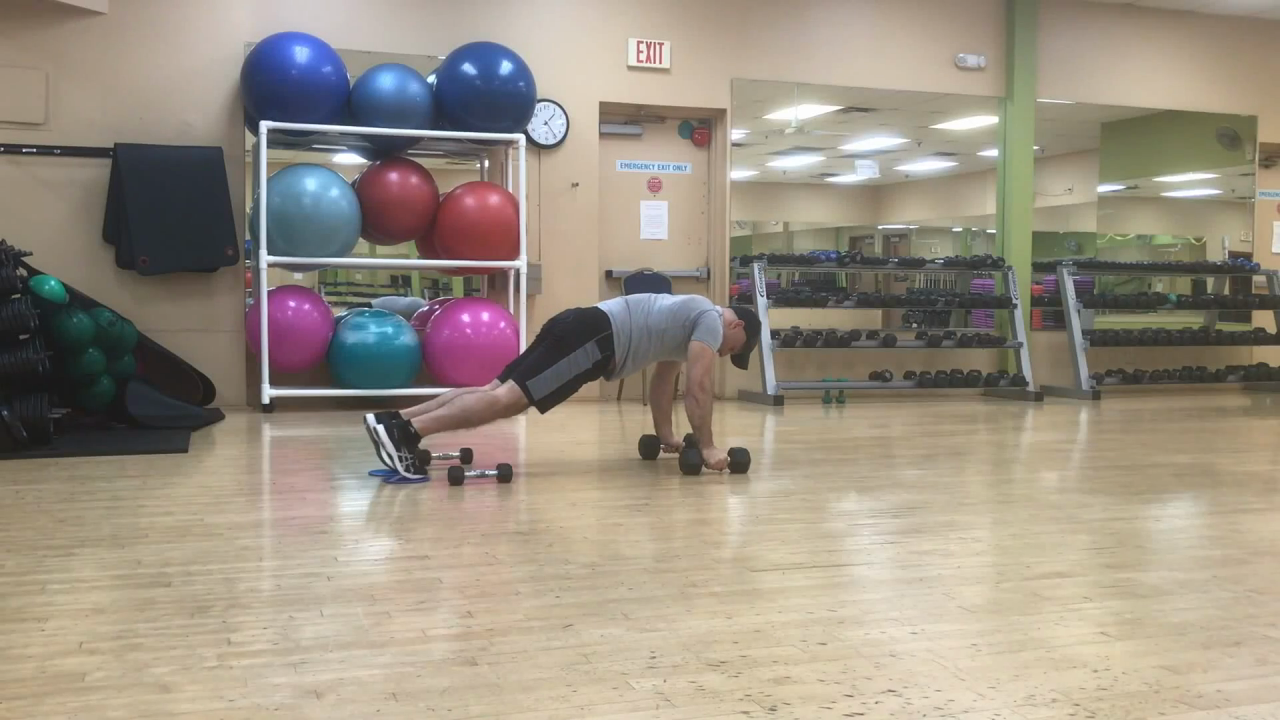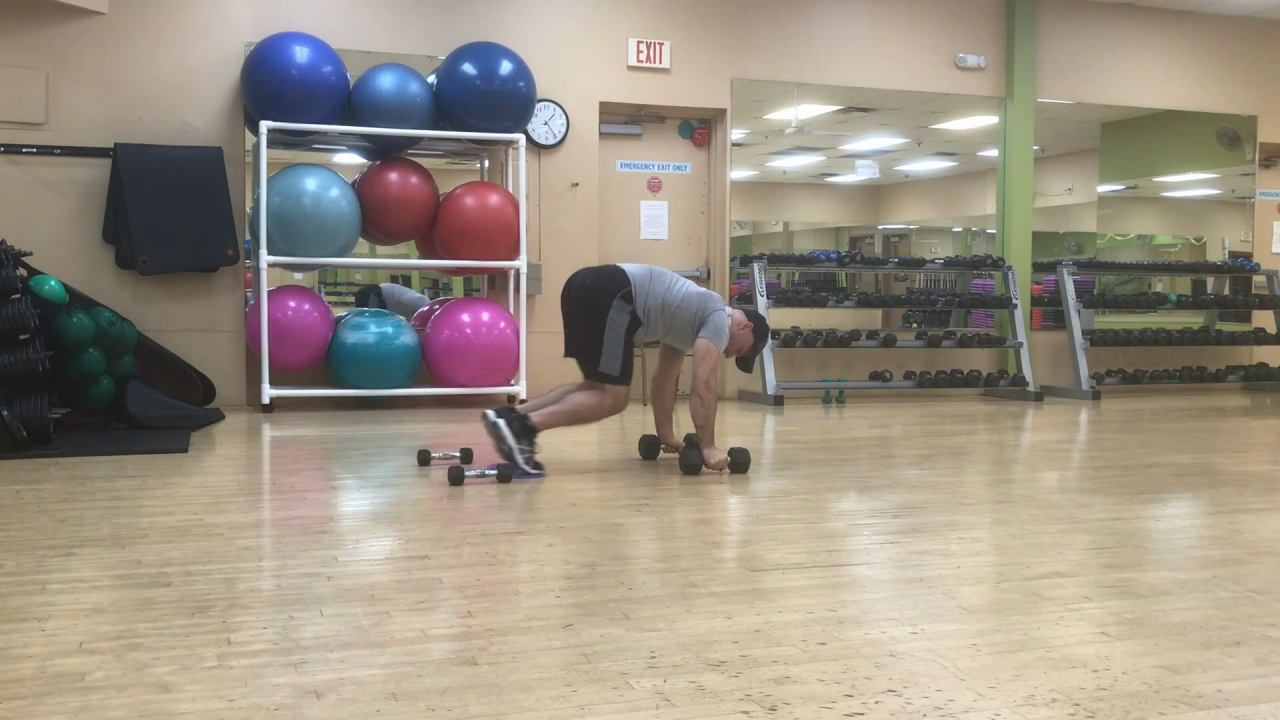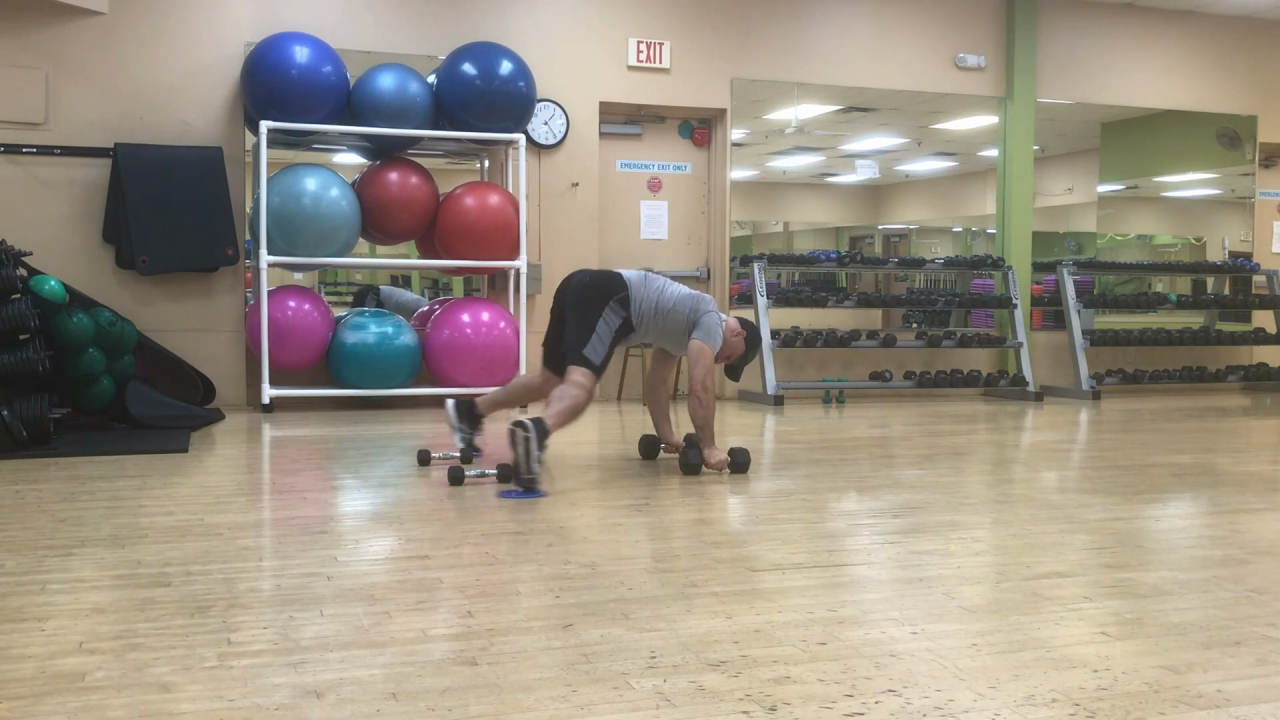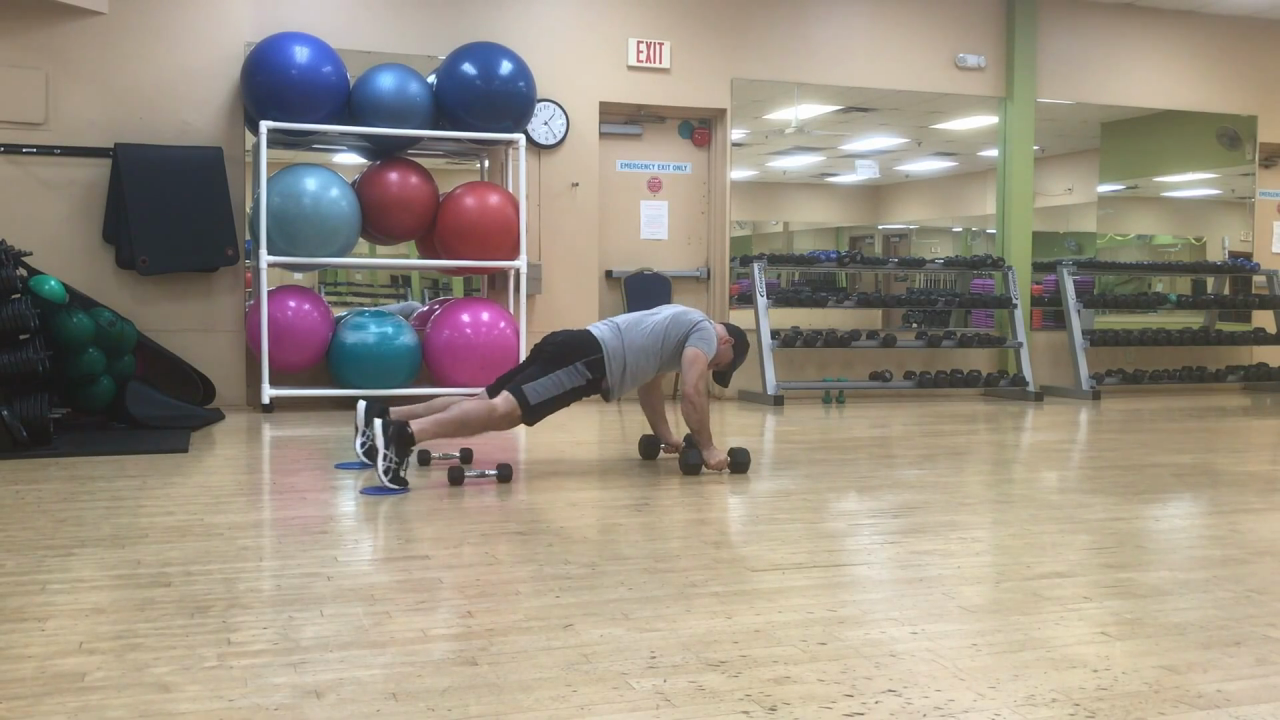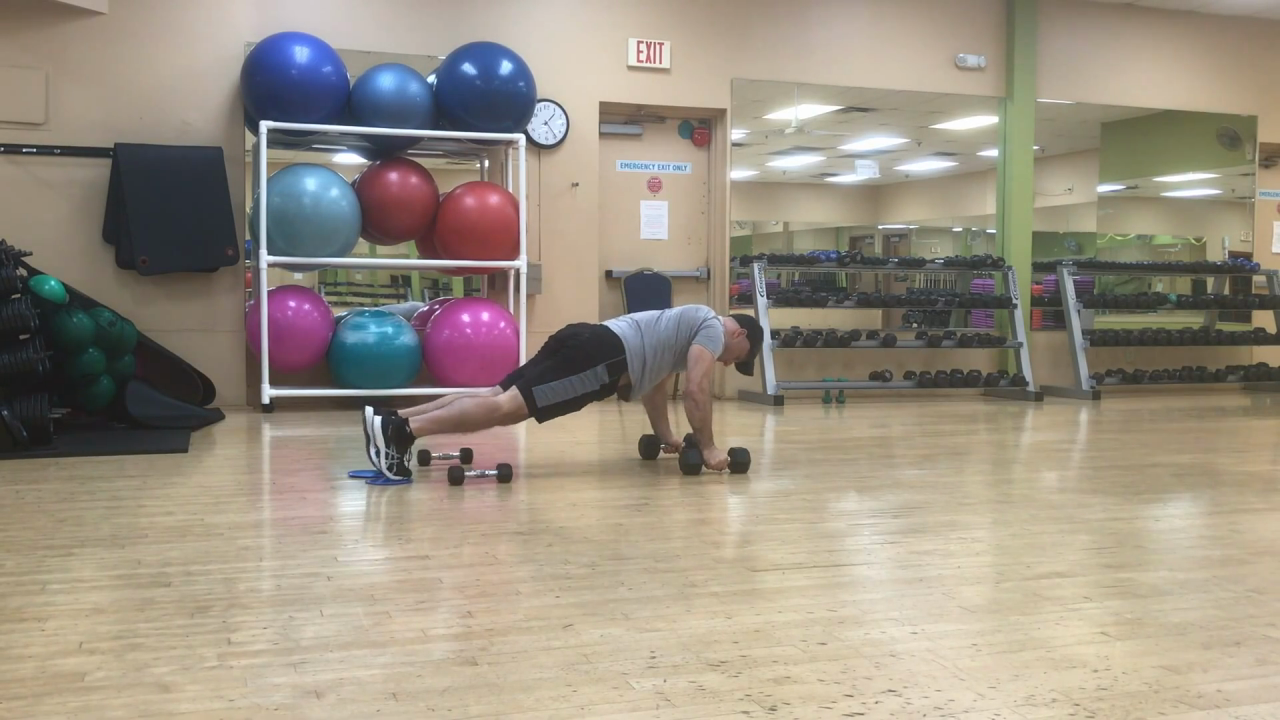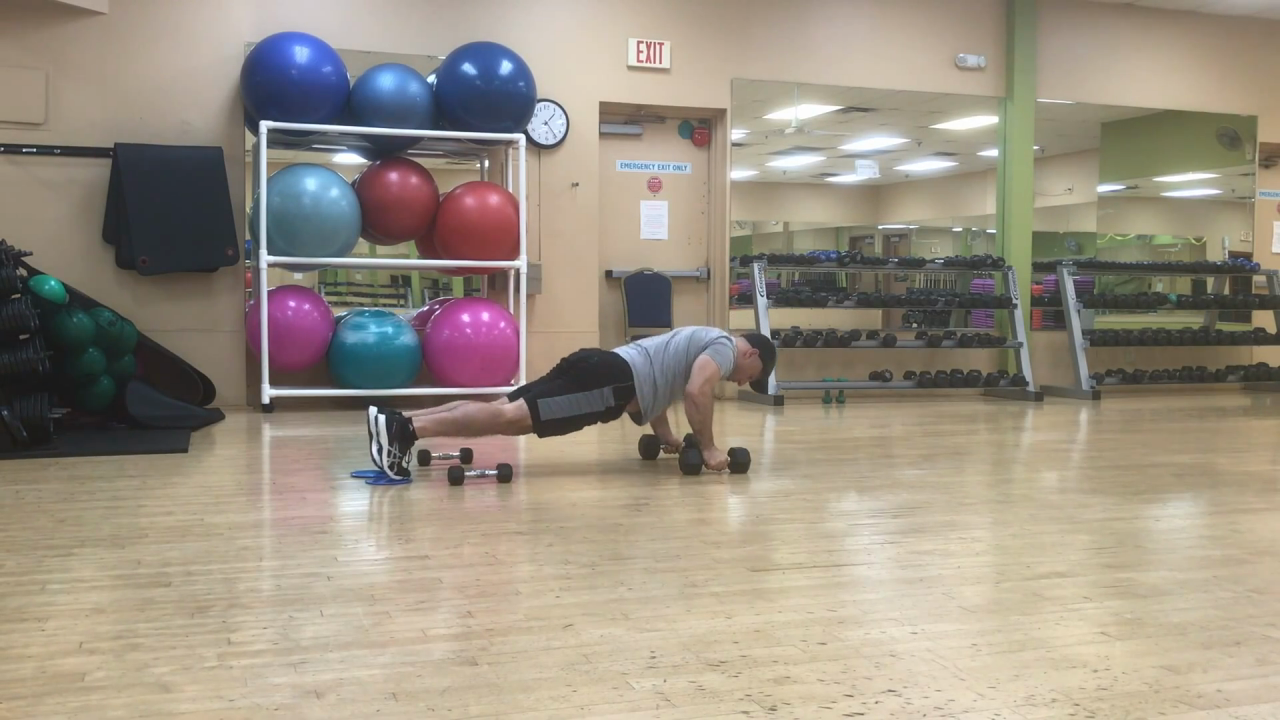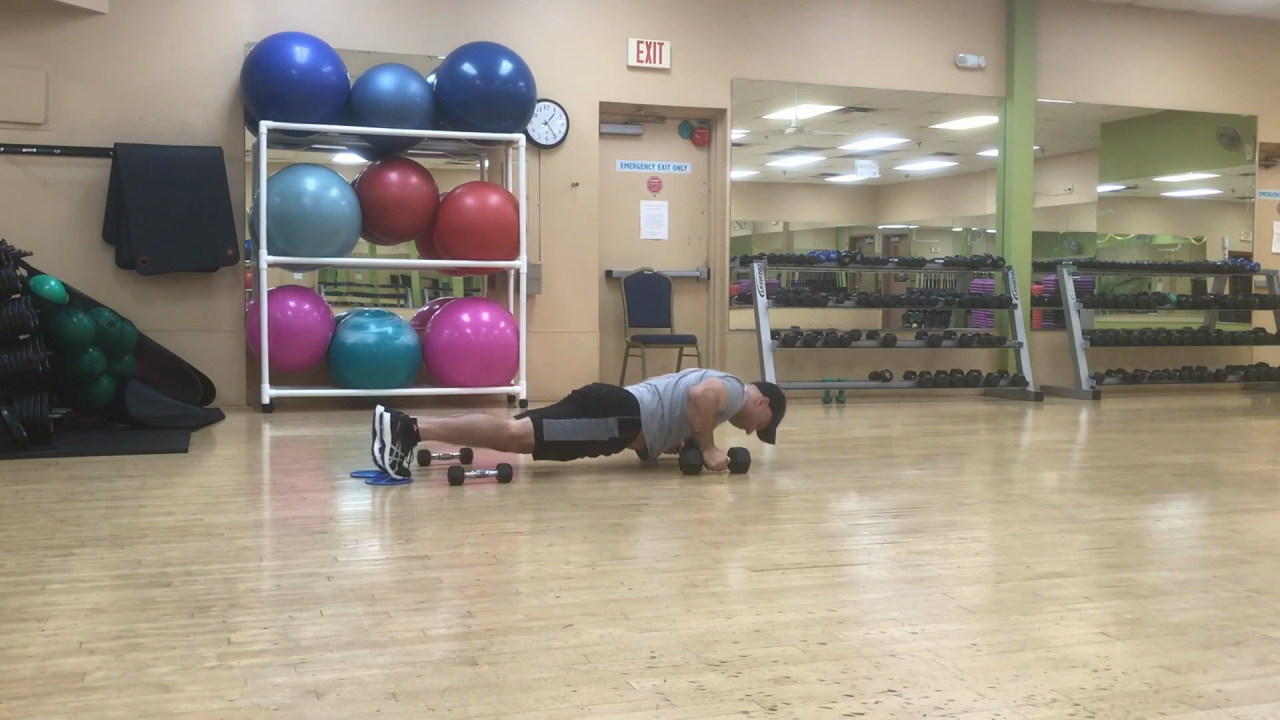
dt=0.4s
person 1, frame 1
left shoulder: (689, 324)
right shoulder: (711, 321)
left elbow: (662, 381)
right elbow: (698, 388)
left wrist: (666, 437)
right wrist: (707, 447)
left hip: (586, 333)
right hip: (593, 338)
left knee: (495, 390)
right knee: (507, 398)
left ankle: (394, 421)
right ankle: (406, 431)
person 1, frame 2
left shoulder: (692, 320)
right shoulder: (718, 321)
left elbow: (665, 377)
right elbow: (703, 386)
left wrist: (666, 437)
right wrist: (708, 448)
left hip: (586, 287)
right hip: (607, 294)
left knee: (599, 388)
right knee: (612, 397)
left ankle: (512, 416)
right ankle: (525, 425)
person 1, frame 3
left shoulder: (690, 325)
right shoulder: (712, 323)
left elbow: (656, 382)
right elbow: (700, 387)
left wrist: (667, 436)
right wrist: (709, 446)
left hip: (583, 289)
right hip: (607, 297)
left knee: (554, 375)
right knee: (580, 382)
left ankle: (469, 410)
right ankle: (535, 431)
person 1, frame 4
left shoulder: (682, 325)
right shoulder: (704, 332)
left elbow: (649, 382)
right elbow: (692, 392)
left wrist: (666, 436)
right wrist: (707, 448)
left hip: (578, 349)
right hip: (588, 358)
left knee: (486, 402)
right knee: (503, 411)
left ankle: (383, 416)
right ankle: (402, 435)
person 1, frame 5
left shoulder: (692, 325)
right shoulder: (713, 329)
left elbow: (654, 379)
right elbow: (696, 390)
left wrist: (666, 436)
right wrist: (707, 448)
left hip: (587, 343)
right hip: (603, 356)
left knee: (497, 396)
right knee: (508, 406)
left ankle: (393, 419)
right ankle: (402, 430)
person 1, frame 6
left shoulder: (705, 341)
right shoulder: (724, 348)
right elbow: (695, 392)
left wrist: (665, 435)
right wrist: (707, 448)
left hip: (603, 369)
right hip: (613, 382)
left knee: (504, 409)
right knee: (512, 418)
left ankle: (399, 421)
right ankle: (406, 429)
person 1, frame 7
left shoulder: (716, 384)
right shoulder: (734, 392)
left elbow: (654, 380)
right elbow: (700, 396)
left wrist: (669, 435)
right wrist: (706, 449)
left hip: (616, 408)
right hip: (621, 418)
left knee: (515, 431)
right knee: (516, 433)
left ankle: (404, 426)
right ankle: (410, 429)
